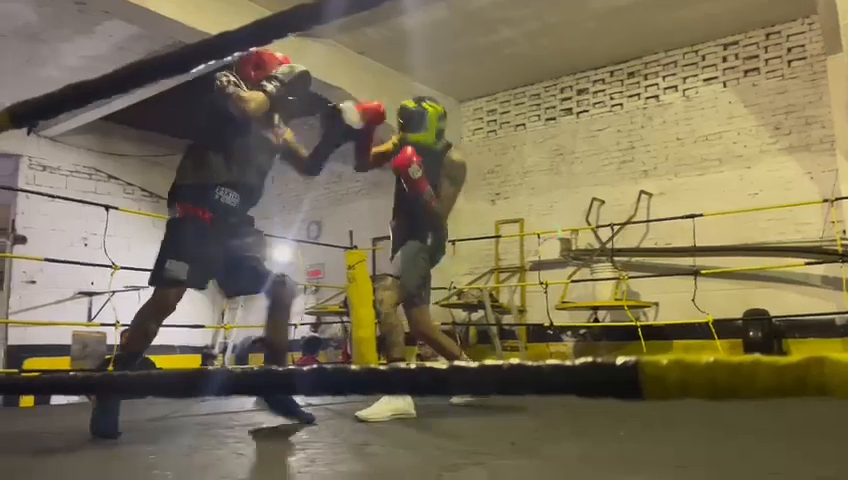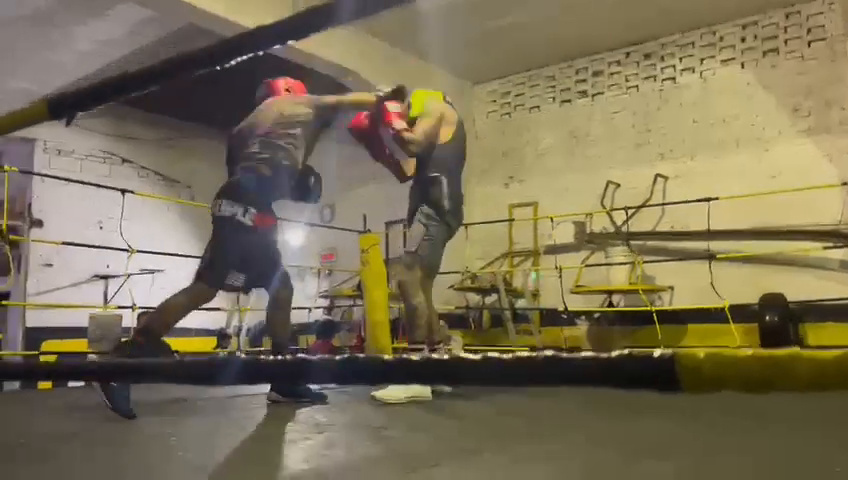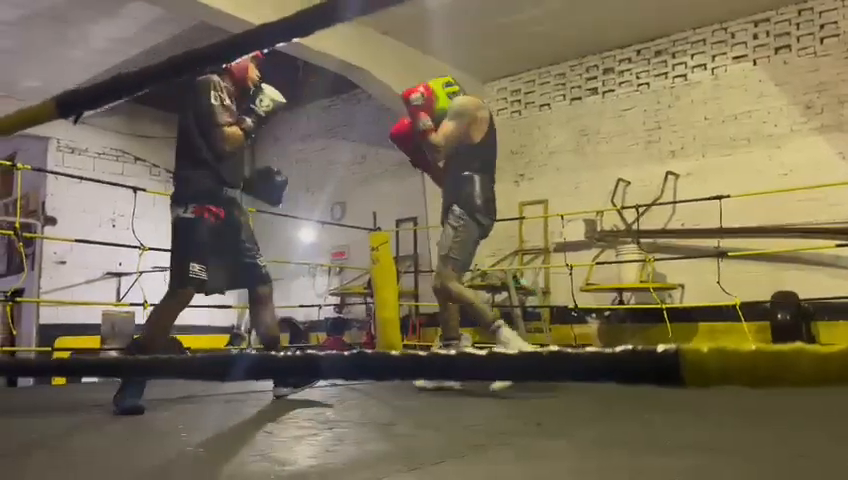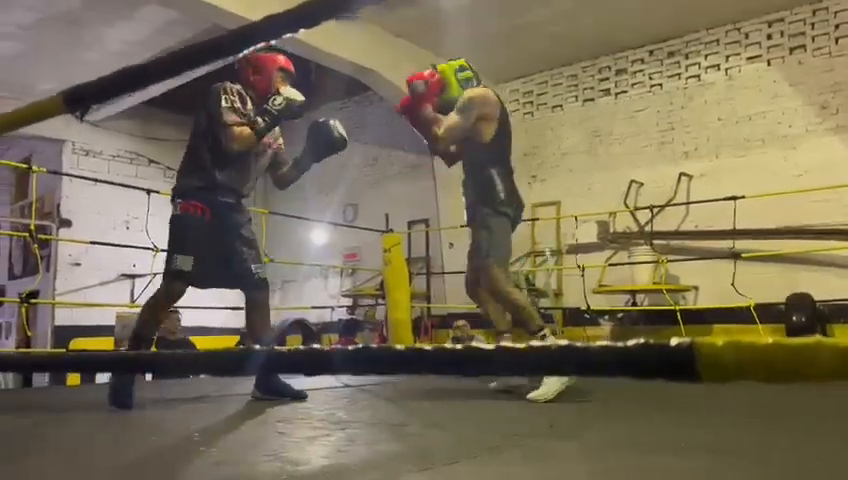
dt=0.5s
person 1, frame 1
left shoulder: (276, 123)
right shoulder: (228, 84)
left elbow: (308, 165)
right elbow: (247, 105)
left wrist: (337, 129)
right wrist: (282, 85)
left hip: (235, 220)
right hip: (197, 209)
left knee: (282, 291)
right knee: (166, 296)
right ankle: (111, 394)
person 1, frame 2
left shoulder: (243, 128)
right shoulder: (299, 105)
right elbow: (349, 100)
left wrist: (297, 185)
right wrist: (384, 96)
left hip: (249, 208)
right hip: (250, 207)
left knee: (282, 289)
right knee: (206, 287)
left ankle: (284, 379)
right ankle: (125, 362)
person 1, frame 3
left shoulder: (232, 102)
right shoulder: (210, 85)
right elbow: (225, 141)
left wrist: (252, 182)
right wrist: (257, 114)
left hip: (228, 205)
right hip: (199, 204)
left knee: (261, 285)
right knee: (183, 291)
left ankle: (282, 374)
right ankle: (133, 381)
person 1, frame 4
left shoulder: (266, 124)
right shoulder: (227, 92)
left elbow: (281, 179)
right elbow: (233, 140)
left wrist: (312, 152)
right wrist: (271, 114)
left hip: (233, 209)
right hip: (198, 204)
left knee: (258, 289)
right knee: (174, 286)
left ankle: (264, 375)
right ankle: (129, 370)
person 2, frame 1
left shoulder: (451, 160)
right shoulder: (402, 143)
left elbow: (439, 213)
right elbow: (363, 162)
left wrist: (416, 178)
left hip: (424, 240)
right hip: (403, 241)
left knee: (385, 300)
right knee: (421, 323)
left ankle: (398, 396)
person 2, frame 2
left shoulder: (435, 107)
right shoulder: (434, 128)
left elbow: (413, 145)
right elbow: (408, 171)
left hip: (437, 207)
right hip: (432, 209)
left knee: (408, 279)
right knee: (421, 289)
person 2, frame 3
left shoulder: (466, 106)
right shoulder: (456, 122)
left elbow: (436, 148)
right elbow: (444, 177)
left wrist: (420, 115)
right wrist: (412, 145)
left hip: (468, 208)
right hip: (460, 209)
left knee: (445, 283)
right knee: (446, 284)
left ankle: (512, 342)
person 2, frame 4
left shoulder: (478, 97)
right shoulder: (469, 110)
left elbow: (442, 137)
right elbow: (450, 155)
left wrist: (423, 104)
right wrist: (420, 114)
left hip: (492, 204)
right hip: (486, 204)
left knee: (494, 283)
right knee: (477, 285)
